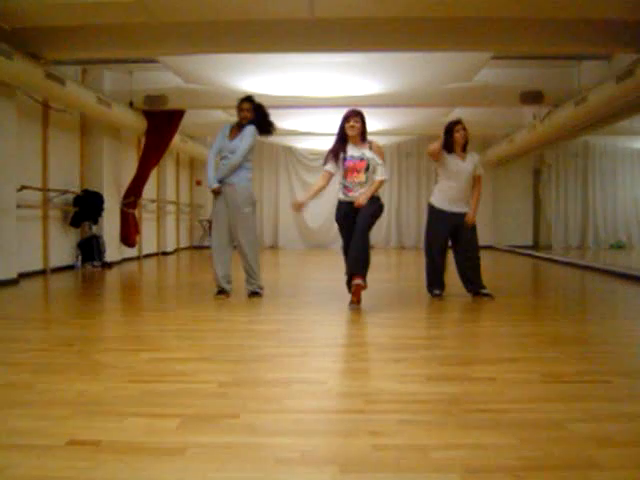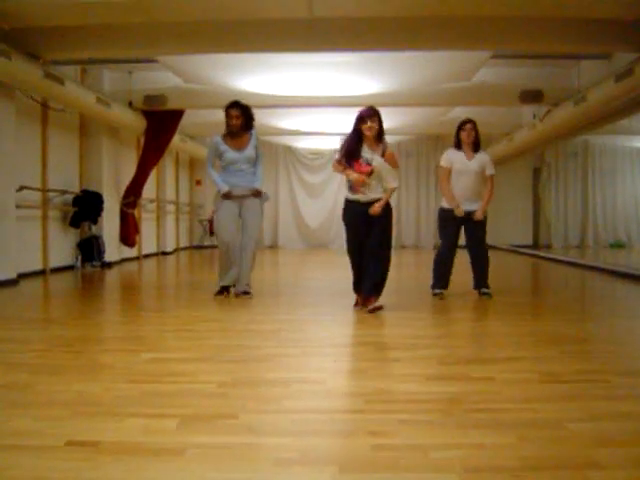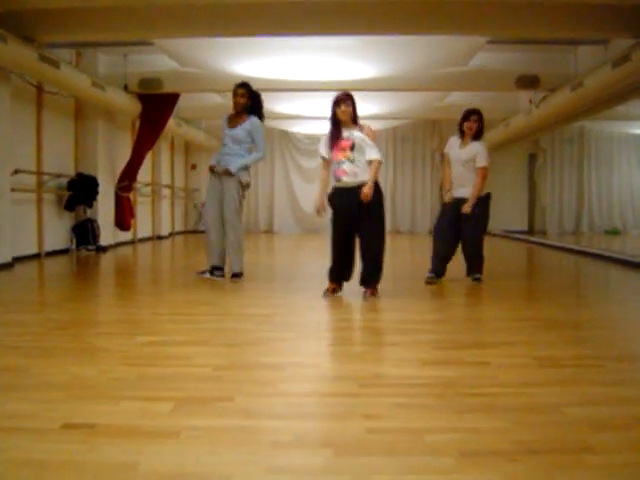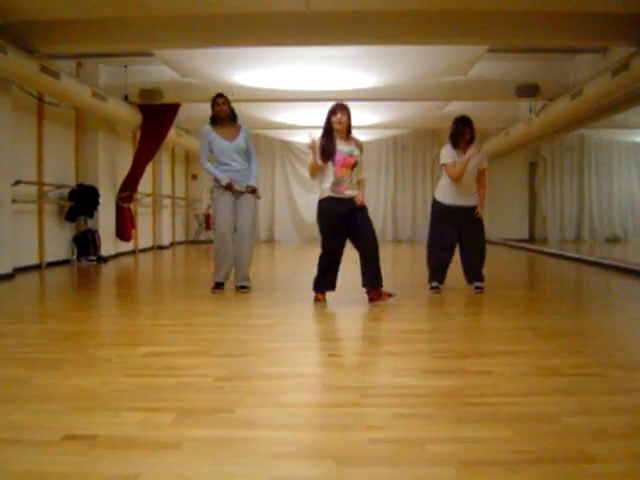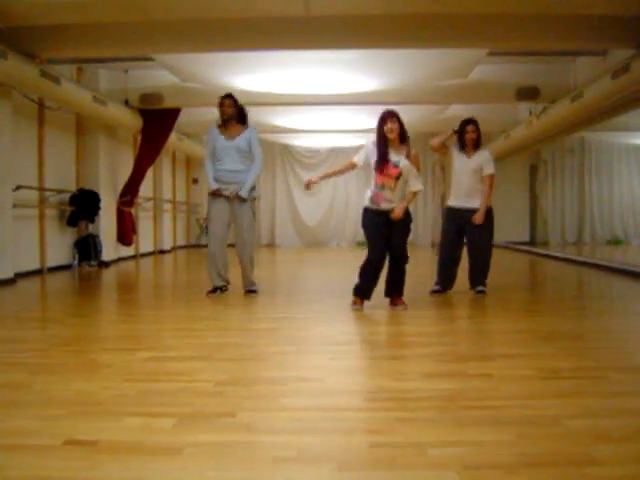
dt=1s
person 1, frame 1
left shoulder: (373, 147)
right shoulder: (338, 150)
left elbow: (381, 176)
right elbow: (325, 178)
left wrist: (367, 195)
right wrist: (305, 198)
left hip: (369, 201)
right hip: (345, 204)
left knee: (360, 233)
right knee: (350, 246)
left ankle: (358, 278)
right ankle: (355, 292)
person 1, frame 2
left shoulder: (386, 152)
right shoulder: (350, 144)
left elbow: (393, 183)
right elbow: (336, 164)
left wrist: (381, 203)
right wrist: (349, 174)
left hip: (377, 206)
right hip: (353, 205)
left knee: (377, 251)
right knee: (355, 251)
left ankle: (371, 295)
right ankle: (361, 293)
person 1, frame 3
left shoulder: (364, 131)
right shoulder: (330, 137)
left elbow: (376, 159)
right elbow: (325, 168)
left wrist: (370, 184)
right wrist: (320, 195)
left hip: (366, 190)
right hip: (342, 192)
left knee: (372, 238)
right knee: (342, 239)
left ankle: (370, 284)
right ankle: (335, 281)
person 1, frame 4
left shoulder: (357, 145)
right shoulder: (325, 144)
right elbow: (313, 174)
left wrist: (361, 193)
right wrist: (312, 152)
left hip: (354, 203)
right hip: (331, 202)
left knee: (369, 243)
right knee: (332, 248)
left ankle: (373, 289)
right ankle: (320, 290)
person 1, frame 5
left shoulder: (410, 155)
right shoulder: (372, 149)
left elbow: (415, 188)
right elbow: (349, 166)
left wrist: (402, 207)
right wrist: (319, 178)
left hip: (398, 213)
right hip: (373, 212)
left knee: (399, 255)
right knee: (376, 255)
left ankle: (395, 295)
right ankle: (359, 295)
person 2, frame 1
left shoulder: (251, 130)
right shoulder: (226, 129)
left elbow: (237, 158)
right elbow: (212, 155)
left wrist: (217, 178)
right wrist: (212, 182)
left hip: (239, 188)
right hip: (223, 187)
left knee: (245, 237)
right knee: (220, 237)
left ankle: (254, 285)
right ankle: (223, 285)
person 2, frame 2
left shoulder: (253, 136)
right shoulder: (218, 142)
right elbow: (210, 167)
left wrist: (258, 184)
right wrist: (222, 187)
left hip: (251, 194)
right hip: (228, 194)
left knee: (251, 237)
right knee: (226, 237)
left ankle: (243, 285)
right ankle: (226, 282)
person 2, frame 3
left shoulder: (254, 122)
right shoulder: (227, 119)
left elbow: (260, 153)
left wrist: (235, 166)
right wrist: (214, 161)
left hip: (237, 174)
right hip: (219, 172)
left knee: (232, 218)
right knee: (211, 215)
left ankle: (236, 269)
right ankle: (217, 266)
person 2, frame 4
left shoulder: (243, 130)
right shoulder: (208, 131)
left elbow: (252, 158)
right elbow: (204, 160)
left wrist: (253, 181)
right wrist: (222, 178)
left hip: (245, 186)
right hip: (223, 186)
left knee: (245, 231)
right knee: (223, 231)
left ankle: (242, 279)
right ankle: (219, 279)
person 2, frame 5
left shoulder: (249, 132)
right shoulder: (214, 131)
left elbow: (258, 161)
right elbow: (208, 160)
left wrist: (246, 188)
right wrist: (212, 184)
left hip: (242, 189)
right hip: (219, 188)
left knee: (245, 238)
right knee: (216, 237)
left ankle: (249, 283)
right ankle: (219, 282)
person 3, frame 1
left shoulder: (474, 158)
right shoulder: (443, 155)
left elbow: (477, 186)
right elbow: (431, 151)
left wrist: (473, 211)
right wrist: (443, 139)
left hip: (464, 212)
right hip: (439, 210)
left knee: (469, 251)
right knee: (436, 249)
left ankle: (477, 287)
right ankle: (436, 287)
person 3, frame 2
left shoulder: (484, 158)
right shoulder: (450, 154)
left elbow: (489, 185)
right elbow: (443, 182)
left wrist: (483, 209)
right wrist: (455, 206)
left hip: (475, 211)
right hip: (450, 210)
left knee: (479, 249)
right knee: (447, 248)
left ankle: (482, 286)
right ankle: (438, 286)
person 3, frame 3
left shoulder: (480, 147)
right shoulder: (453, 141)
left elbow: (481, 177)
right elbow: (447, 167)
left wrist: (470, 203)
right wrist: (447, 190)
left hip: (476, 199)
right hip: (454, 197)
left knee: (472, 237)
right knee: (442, 232)
left ankle: (475, 272)
right ankle: (436, 271)
person 3, frame 4
left shoulder: (479, 153)
right shoulder: (447, 151)
left elbow: (481, 180)
right elbow: (455, 175)
left wrist: (481, 204)
right wrist: (468, 155)
left hip: (469, 206)
right hip: (445, 204)
left knee: (474, 243)
right knee: (441, 243)
left ankle: (476, 279)
right ankle: (435, 279)
person 3, frame 5
left shoulder: (485, 155)
right shoulder: (454, 151)
left elbow: (488, 185)
right elbow: (433, 145)
left wrist: (482, 211)
right wrist: (452, 133)
left hip: (478, 209)
right hip: (454, 208)
left knee: (479, 248)
right knee: (448, 247)
left ankle: (478, 283)
right ankle: (442, 283)
